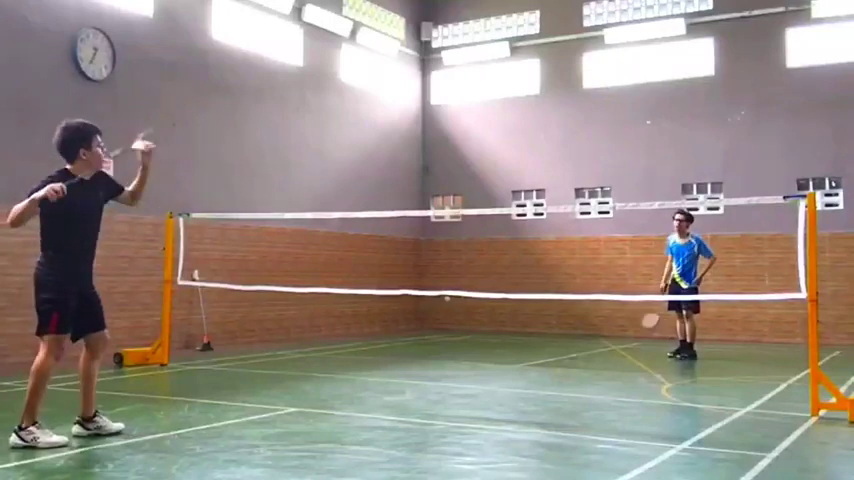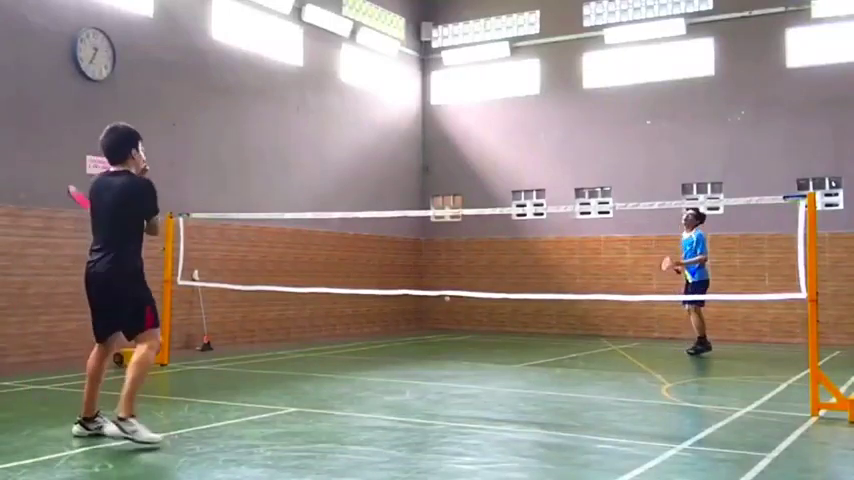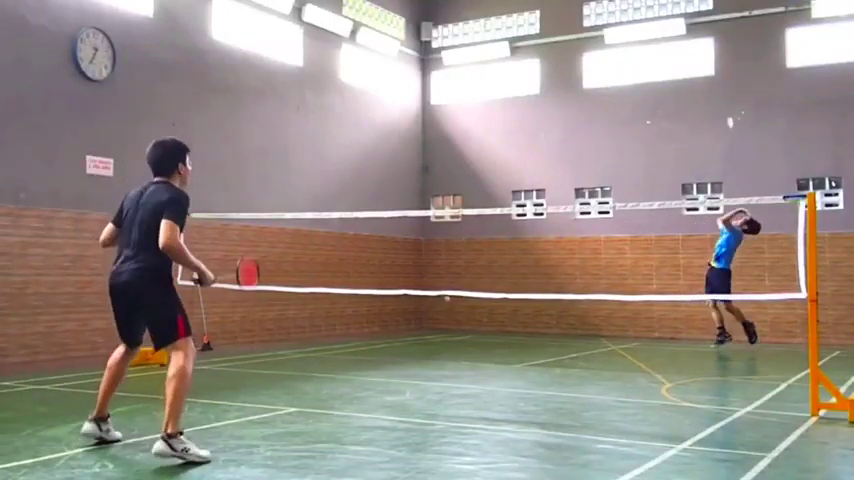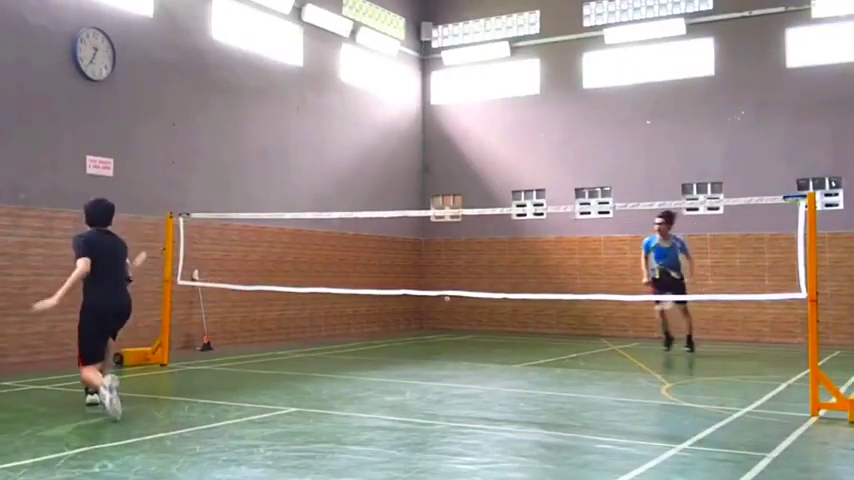
dt=1s
person 1, frame 1
left shoulder: (99, 181)
right shoulder: (55, 184)
left elbow: (131, 199)
right elbow: (14, 219)
left wrist: (143, 168)
right wrist: (38, 198)
left hip: (82, 279)
right hip: (54, 280)
left knee: (98, 341)
right knee: (53, 347)
left ankle: (88, 417)
right ankle: (26, 427)
person 1, frame 2
left shoulder: (98, 185)
right shoulder: (142, 186)
right elbow: (153, 228)
left hip: (96, 272)
right hip: (124, 273)
left knee: (105, 343)
right knee: (148, 341)
left ankle: (89, 418)
right ankle: (125, 418)
person 1, frame 3
left shoulder: (134, 195)
right shoulder: (175, 197)
left elbow: (105, 239)
right elbow: (169, 244)
right wrist: (202, 270)
left hip: (120, 281)
right hip: (151, 282)
left knee: (129, 347)
right knee: (183, 351)
left ankle: (98, 419)
right ankle: (171, 436)
person 1, frame 4
left shoulder: (84, 240)
right shoulder: (119, 243)
left elbow: (83, 269)
left wrist: (57, 297)
right wrist: (133, 266)
left hip: (96, 307)
right hip: (122, 305)
left knee: (88, 368)
right knee: (103, 344)
left ankle: (103, 384)
person 2, frame 1
left shoulder: (696, 240)
right shoulder: (670, 240)
left elbow: (712, 258)
left wrist: (701, 275)
right wrist: (664, 280)
left hip: (689, 283)
right hip: (675, 282)
left knee: (688, 314)
right knee: (679, 315)
left ankle: (690, 349)
right ankle: (682, 346)
person 2, frame 2
left shoulder: (699, 235)
right shoulder: (685, 235)
left elbow: (703, 258)
left wrist: (684, 262)
right wrist: (681, 265)
left hip: (699, 278)
right hip: (691, 278)
left knee: (692, 308)
right knee: (693, 309)
left ankle: (700, 342)
right ankle: (704, 342)
person 2, frame 3
left shoulder: (737, 233)
right shoulder: (730, 230)
left elbow: (724, 220)
left wrist: (737, 211)
left hip: (721, 271)
right hip: (713, 270)
left knee: (727, 305)
right knee: (712, 304)
left ankle: (748, 326)
right ankle: (722, 333)
person 2, frame 4
left shoulder: (678, 241)
right shoulder: (649, 241)
left elbow: (689, 258)
right elbow: (644, 258)
left wrist: (691, 273)
right wrist: (645, 276)
left hip: (675, 278)
right hip: (657, 278)
left knee: (683, 309)
right knee: (660, 309)
left ankle: (689, 340)
right ankle: (667, 337)
